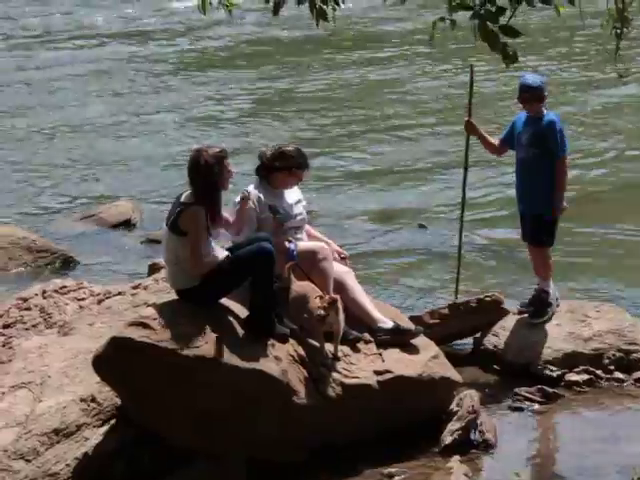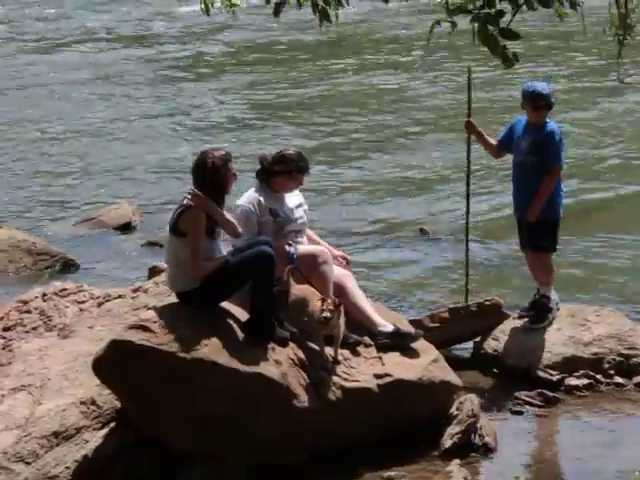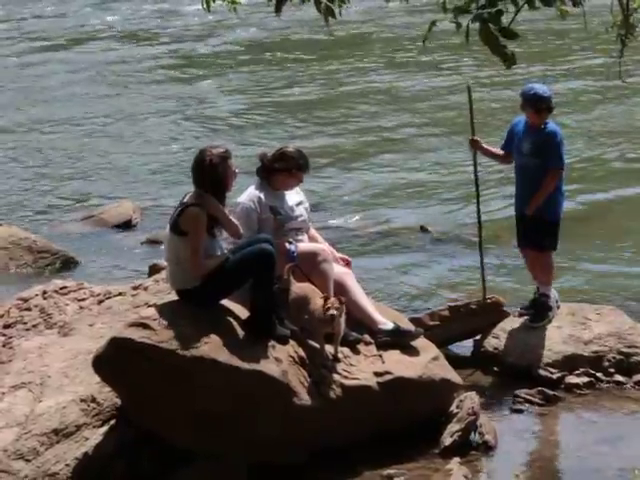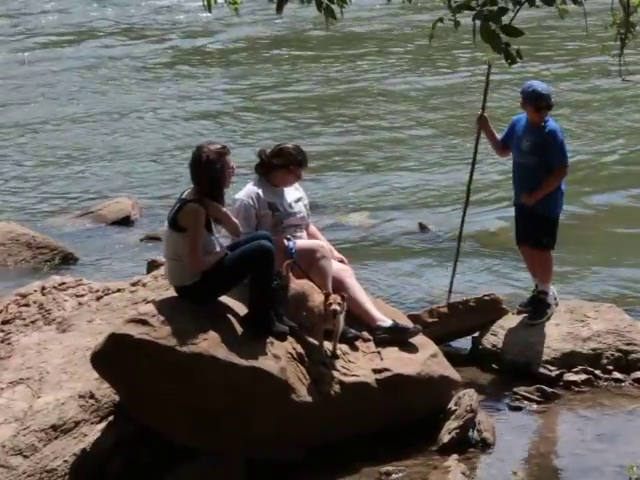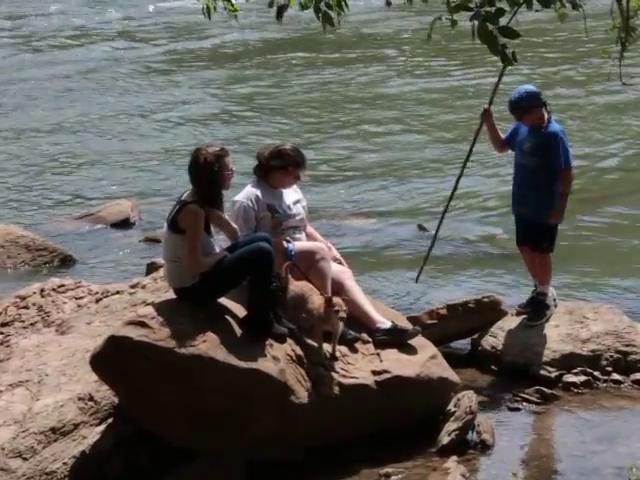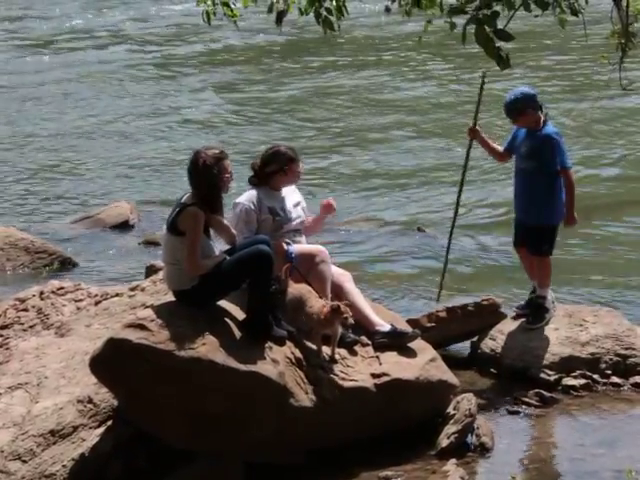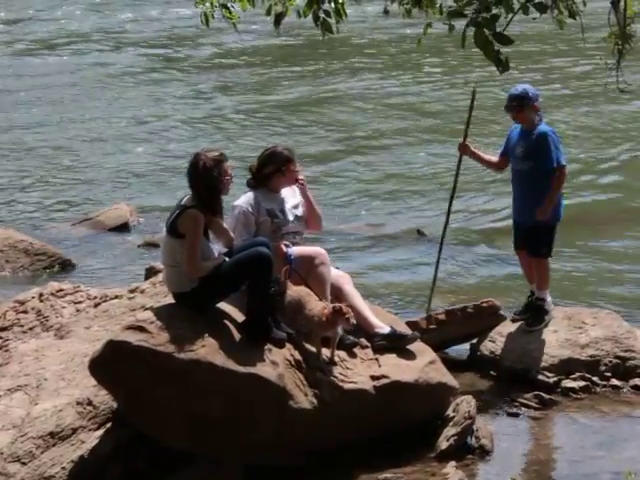
dt=0.3s
person 1, frame 1
left shoulder: (551, 123)
right shoulder: (519, 121)
left elbow: (562, 163)
right elbow: (498, 149)
left wrist: (559, 199)
right wrist: (477, 133)
left hip: (546, 200)
right hip: (526, 199)
left knee: (540, 248)
right knee: (532, 246)
left ankle: (548, 296)
right ankle: (542, 290)
person 1, frame 2
left shoulder: (551, 133)
right shoulder: (518, 125)
left elbow: (554, 174)
right elbow: (497, 151)
left wrist: (536, 207)
right wrist: (477, 133)
left hip: (545, 207)
right hip: (522, 204)
left knee: (541, 254)
right knee: (529, 252)
left ankle: (549, 301)
right ankle: (543, 294)
person 1, frame 3
left shoulder: (552, 134)
right shoulder: (517, 126)
left elbow: (555, 174)
right elbow: (507, 158)
left wrist: (534, 204)
right wrist: (483, 149)
left hip: (546, 205)
right hip: (523, 203)
left knee: (541, 253)
right knee: (526, 250)
left ankle: (548, 299)
right ankle: (541, 293)
person 1, frame 4
left shoulder: (552, 132)
right shoulder: (517, 123)
left elbow: (561, 171)
right elbow: (503, 150)
left wrist: (535, 196)
right wrist: (487, 129)
left hip: (546, 203)
right hip: (523, 200)
left knee: (540, 250)
right knee: (525, 247)
left ankle: (547, 297)
right ankle: (540, 290)
person 1, frame 5
left shoulder: (554, 134)
right shoulder: (522, 127)
left elbow: (567, 173)
right elbow: (501, 146)
left wrist: (559, 208)
right wrist: (489, 123)
left hip: (544, 207)
right hip: (523, 204)
left knee: (540, 252)
right knee: (525, 248)
left ankle: (546, 298)
right ankle: (540, 291)
person 1, frame 6
left shoulder: (549, 137)
right shoulder: (521, 132)
left elbow: (567, 174)
right elbow: (502, 156)
left wrist: (569, 210)
right wrist: (480, 138)
left hip: (545, 210)
right hip: (524, 208)
left knee: (540, 255)
right knee: (522, 249)
left ankle: (545, 302)
right ankle: (537, 293)
person 1, frame 7
left shoulder: (545, 135)
right shoulder: (515, 133)
left elbow: (560, 172)
right elbow: (500, 165)
left wrist: (548, 204)
right wrist: (471, 153)
left hip: (542, 212)
right hip: (522, 209)
left knee: (538, 257)
right knee: (523, 253)
left ankle: (543, 304)
right ankle: (535, 296)
person 2, frame 1
left shoulder: (292, 192)
right shoulder: (252, 199)
left wrist: (329, 243)
left hip: (303, 258)
left knee: (344, 273)
right knee: (320, 251)
left ankle: (381, 324)
person 2, frame 2
left shoulder: (294, 195)
right shoulder: (250, 204)
left wrist: (331, 249)
left hip: (303, 261)
left knee: (344, 277)
right knee: (320, 255)
left ankle: (381, 328)
person 2, frame 3
left shoulder: (295, 193)
right shoulder: (251, 201)
left elbow: (307, 229)
left wrist: (333, 252)
left hip: (305, 260)
left knee: (344, 275)
right knee: (320, 253)
left ankle: (381, 326)
person 2, frame 4
left shoulder: (294, 190)
right shoulder: (249, 197)
left elbow: (307, 226)
left wrist: (332, 251)
right wrist: (290, 245)
left hip: (303, 256)
left knee: (343, 272)
right knee: (319, 249)
left ankle: (380, 323)
person 2, frame 5
left shoulder: (292, 191)
right shoulder: (248, 199)
left elbow: (304, 227)
left wrist: (331, 248)
left hip: (302, 258)
left knee: (343, 273)
right knee: (318, 251)
left ankle: (379, 325)
person 2, frame 6
left shoulder: (291, 192)
right shoulder: (248, 202)
left elbow: (304, 228)
left wrist: (322, 215)
right wrist: (275, 247)
left hip: (301, 261)
left knee: (342, 277)
right knee: (319, 253)
left ankle: (379, 328)
person 2, frame 7
left shoulder: (292, 193)
right shoulder: (247, 204)
left elbow: (316, 226)
left wrist: (306, 195)
left hip: (302, 263)
left knee: (342, 279)
right knee: (318, 255)
left ankle: (378, 330)
person 3, frame 1
left shoulder: (194, 198)
right shoulder: (194, 211)
left elbow: (232, 227)
right elbow: (196, 266)
left wrist: (242, 208)
right wrist: (226, 258)
left hip: (197, 278)
right hip: (194, 288)
left knee: (262, 240)
right knee: (263, 253)
left ankle: (270, 313)
right ankle: (260, 322)
person 3, frame 2
left shoulder: (201, 202)
right shoulder: (195, 214)
left elbow: (236, 232)
right elbow: (196, 269)
left wrist: (214, 211)
right wrist: (225, 260)
left hip: (202, 277)
right hip: (194, 290)
left knee: (264, 243)
right knee: (264, 257)
left ankle: (270, 317)
right ankle: (260, 325)
person 3, frame 3
left shoulder: (202, 200)
right shoulder: (196, 212)
left elbow: (237, 233)
right elbow: (197, 267)
left wrist: (219, 211)
right wrist: (225, 257)
left hip: (202, 276)
right hip: (195, 288)
left knee: (264, 241)
right knee: (264, 255)
left ankle: (270, 315)
right ankle: (261, 324)
person 3, frame 4
left shoulder: (200, 196)
right shoulder: (194, 208)
left elbow: (236, 232)
right elbow: (195, 263)
left wrist: (221, 213)
right wrist: (223, 253)
left hip: (199, 275)
right hip: (193, 285)
left knee: (263, 237)
right knee: (263, 251)
left ankle: (269, 311)
right ankle: (259, 320)
person 3, frame 5
left shoulder: (199, 198)
right shoulder: (194, 209)
left elbow: (234, 236)
right elbow: (194, 264)
left wrist: (219, 218)
right wrist: (222, 255)
left hip: (198, 275)
right hip: (192, 286)
left knee: (262, 239)
right knee: (262, 253)
left ankle: (269, 313)
right ankle: (258, 322)
person 3, frame 6
left shoulder: (199, 201)
right shoulder: (194, 212)
left elbow: (231, 239)
right elbow: (193, 267)
left wrist: (217, 220)
right wrist: (221, 258)
left hip: (197, 279)
right hip: (191, 289)
left knee: (262, 242)
right knee: (262, 256)
left ankle: (268, 315)
right ankle: (257, 324)
person 3, frame 7
left shoulder: (197, 203)
right shoulder: (193, 214)
left elbow: (229, 242)
right elbow: (193, 269)
left wrist: (215, 221)
right wrist: (220, 260)
left hip: (197, 280)
right hip: (191, 291)
left knee: (261, 244)
right knee: (261, 258)
left ankle: (268, 317)
right ankle: (257, 326)
